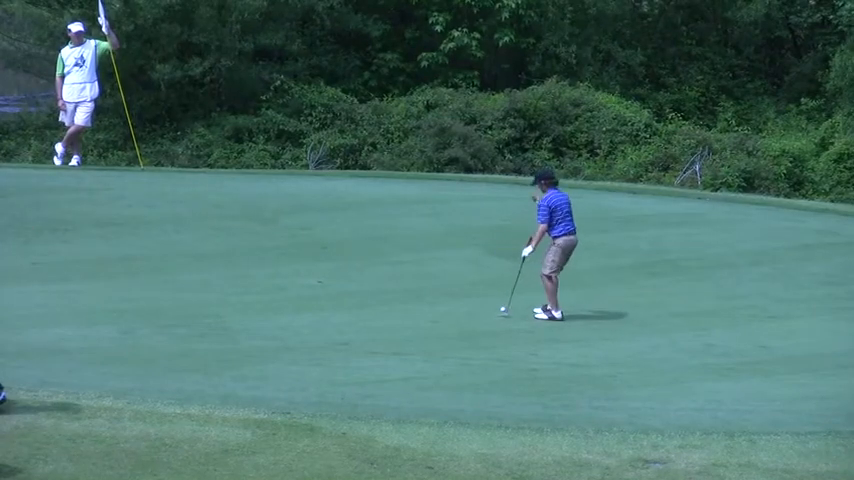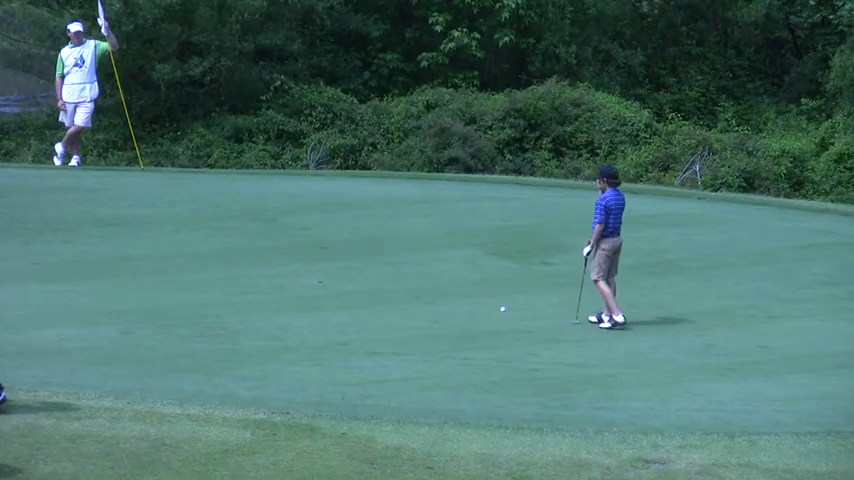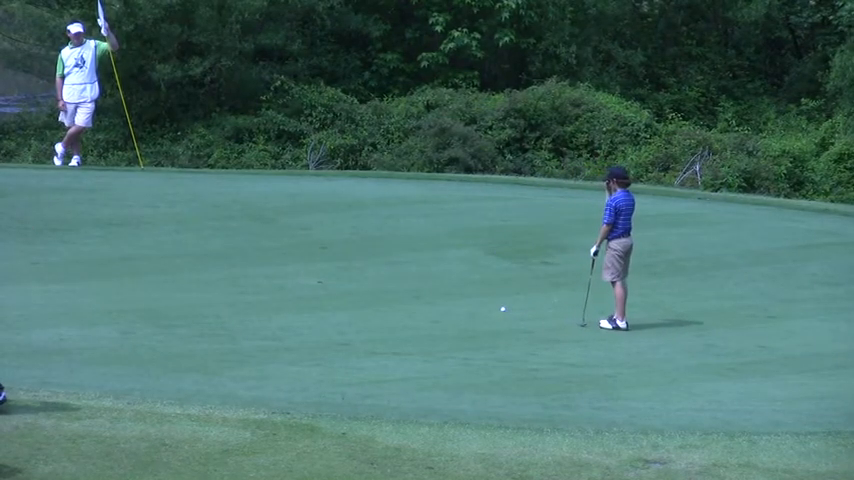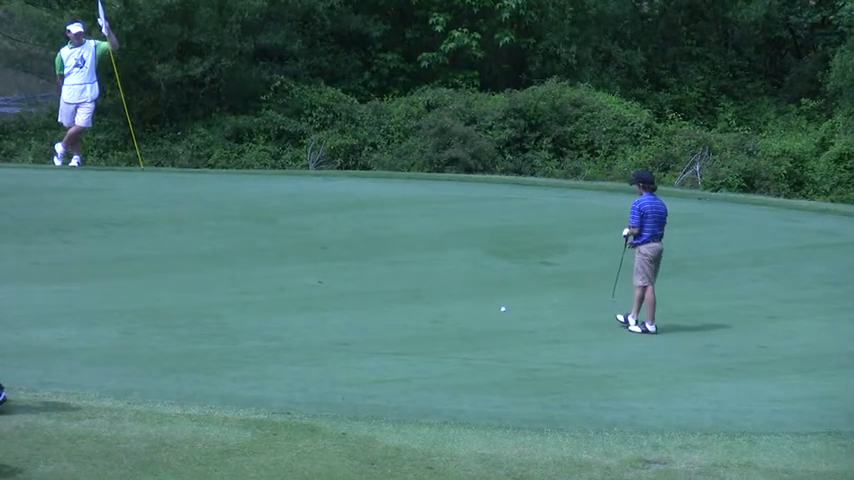
dt=1s
person 1, frame 1
left shoulder: (545, 200)
right shoulder: (563, 195)
left elbow: (543, 227)
left wrist: (532, 246)
left hip: (560, 240)
right hip: (572, 238)
left knee: (546, 274)
right knee: (552, 273)
left ankle: (555, 312)
right ankle: (551, 306)
person 1, frame 2
left shoulder: (603, 200)
right shoulder: (620, 197)
left elbow: (600, 225)
left wrist: (590, 245)
right wrist: (601, 191)
left hip: (605, 242)
right hip: (617, 240)
left knee: (598, 279)
right knee: (610, 278)
left ankle: (617, 315)
right ankle: (607, 315)
person 1, frame 3
left shoulder: (614, 200)
right shoulder: (630, 198)
left elbow: (607, 226)
left wrist: (596, 245)
right wrist: (608, 191)
left hip: (616, 242)
right hip: (627, 240)
left knee: (617, 281)
right knee: (621, 280)
left ankle: (621, 321)
right ankle: (618, 316)
person 1, frame 4
left shoulder: (638, 204)
right shoulder: (661, 204)
left elbow: (635, 230)
right elbow: (662, 229)
left wrist: (626, 232)
left hip: (645, 248)
right hip: (658, 245)
left knee: (647, 285)
right knee: (642, 283)
left ankle: (650, 324)
right ankle: (632, 317)
person 2, frame 1
left shoulder: (94, 45)
right shoulder: (64, 52)
left elbow: (114, 46)
right elbow: (59, 77)
left wrist: (108, 31)
right wrist: (59, 98)
left hip: (87, 96)
right hip: (68, 97)
left knee: (80, 126)
right knee: (72, 128)
left ankle: (62, 146)
right ankle: (76, 156)
person 2, frame 2
left shoulder: (93, 46)
right shoulder: (64, 52)
left elbow: (114, 47)
right elbow: (59, 77)
left wrist: (107, 32)
right wrist: (59, 98)
left hip: (87, 97)
right hip: (68, 98)
left knee: (79, 127)
right knee: (71, 128)
left ankle: (61, 146)
right ankle: (76, 156)
person 2, frame 3
left shoulder: (93, 46)
right shoulder: (64, 53)
left elbow: (114, 47)
right elbow: (59, 77)
left wrist: (107, 32)
right wrist: (59, 99)
left hip: (87, 96)
right hip: (69, 97)
left knee: (80, 127)
right knee: (72, 128)
left ankle: (62, 147)
right ankle: (76, 156)
person 2, frame 4
left shoulder: (93, 46)
right shoulder: (63, 53)
left elbow: (114, 47)
right elbow: (60, 76)
left wrist: (108, 32)
right wrist: (62, 94)
left hip: (87, 96)
right hip: (69, 97)
left knee: (80, 127)
right knee: (71, 128)
left ankle: (61, 147)
right ankle: (76, 156)
